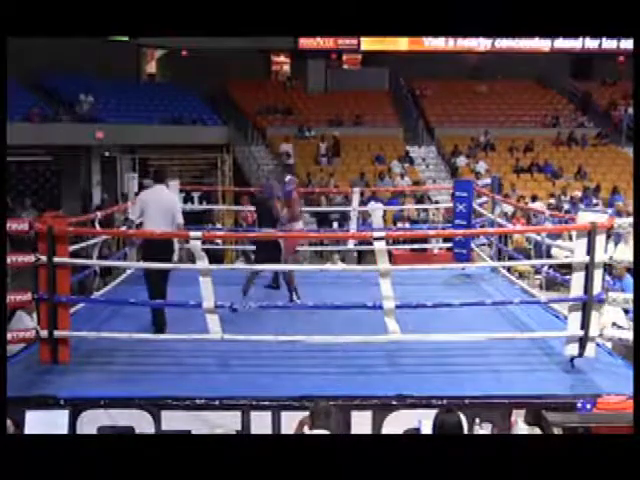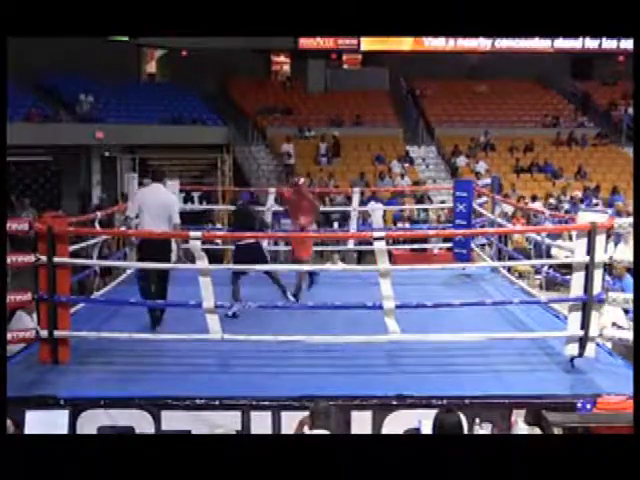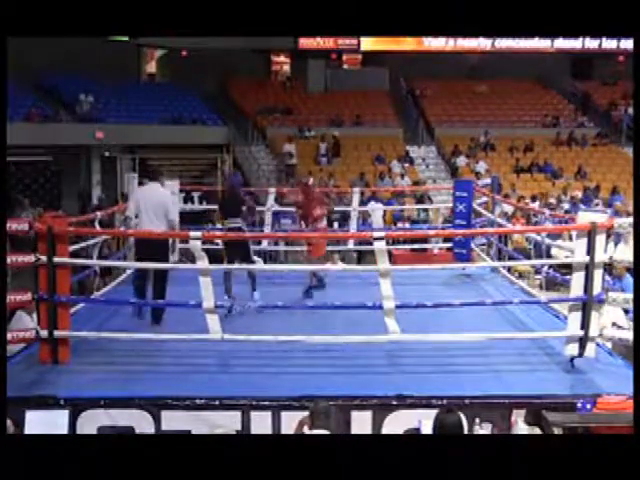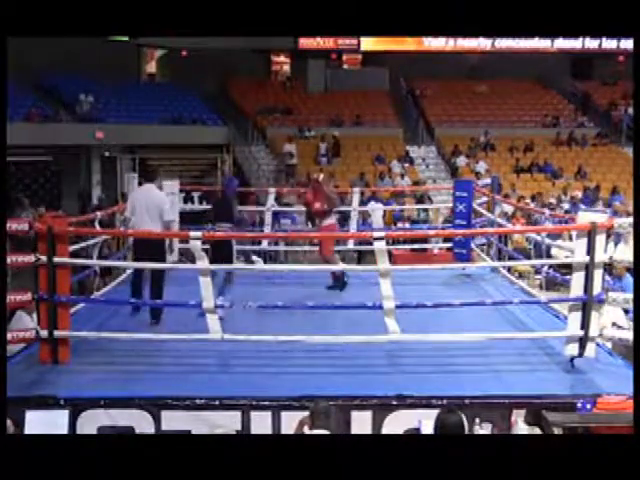
dt=0.2s
person 1, frame 1
left shoulder: (144, 195)
right shoulder: (172, 197)
left elbow: (132, 219)
right elbow: (179, 224)
left hip: (148, 241)
right hip: (165, 242)
left knee: (152, 280)
right knee: (162, 279)
left ankle: (159, 320)
right ankle: (159, 317)
person 1, frame 2
left shoulder: (141, 193)
right shoulder: (170, 196)
left elbow: (129, 218)
right elbow: (176, 224)
right wrist: (179, 246)
left hip: (145, 240)
right hip: (163, 241)
left knee: (145, 277)
right knee: (161, 279)
left ankle: (154, 310)
right ankle: (158, 314)
person 1, frame 3
left shoulder: (138, 192)
right shoulder: (166, 194)
left elbow: (129, 218)
right elbow: (172, 221)
right wrist: (174, 241)
left hip: (143, 238)
right hip: (161, 239)
left knee: (141, 274)
right knee: (160, 278)
left ankle: (141, 305)
right ankle: (157, 315)
person 1, frame 4
left shoulder: (135, 194)
right shoulder: (161, 195)
left elbow: (127, 219)
right elbow: (168, 222)
right wrist: (171, 242)
left hip: (140, 238)
right hip: (156, 239)
left knee: (137, 273)
right knee: (157, 277)
left ankle: (136, 305)
right ankle: (155, 314)
person 2, frame 1
left shoulder: (259, 202)
right shoulder: (271, 201)
right elbow: (277, 216)
right hip: (273, 237)
left knee: (255, 271)
left ankle: (241, 299)
person 2, frame 2
left shoulder: (234, 214)
right shoulder: (251, 212)
left elbow: (232, 231)
right elbow: (266, 226)
left hip: (240, 247)
right hip: (254, 244)
left knee: (235, 278)
right knee: (270, 272)
left ankle: (235, 306)
right ankle: (287, 294)
person 2, frame 3
left shoulder: (223, 199)
right shoulder: (238, 195)
right elbow: (252, 208)
left hip: (227, 231)
right hip: (239, 229)
left knee: (228, 266)
right knee: (250, 263)
left ankle: (229, 298)
right ankle: (254, 291)
person 2, frame 4
left shoulder: (216, 201)
right shoulder: (231, 201)
left elbow: (211, 219)
right elbow: (236, 218)
left knee: (213, 268)
right knee: (229, 270)
right ankle: (220, 298)
person 3, frame 1
left shoulder: (292, 196)
right shoulder: (288, 196)
left elbow: (295, 215)
left hip: (294, 229)
right hip: (289, 229)
left knee: (286, 259)
left ankle: (293, 291)
person 3, frame 2
left shoulder: (308, 198)
right shoulder: (291, 197)
left elbow: (317, 211)
right elbow: (289, 211)
left wrist: (308, 221)
left hip: (306, 231)
right hip: (296, 231)
left knee: (303, 260)
right knee: (296, 258)
left ankle: (297, 291)
right ankle: (311, 273)
person 3, frame 3
left shoulder: (317, 196)
right shoulder: (303, 198)
left elbow: (328, 207)
right elbow: (301, 214)
left wrist: (323, 212)
left hip: (319, 228)
right hip: (311, 228)
left knee: (314, 258)
right knee: (314, 257)
left ankle: (310, 286)
right ankle: (319, 281)
person 3, frame 4
left shoulder: (325, 192)
right shoulder: (313, 192)
left elbow: (335, 204)
right elbow: (310, 210)
left wrist: (323, 209)
right wrist: (308, 204)
left hip: (328, 226)
right hip: (322, 225)
left knee: (327, 254)
right knee: (325, 253)
left ankle: (341, 276)
right ankle: (337, 279)
